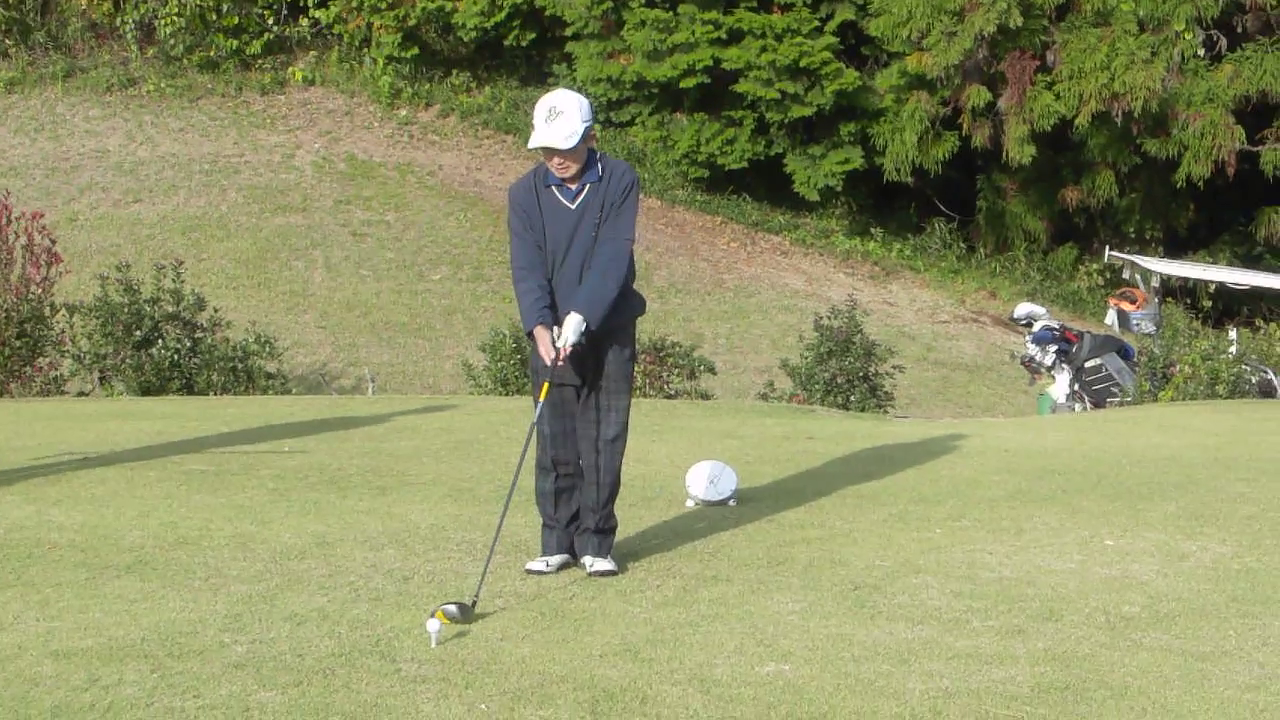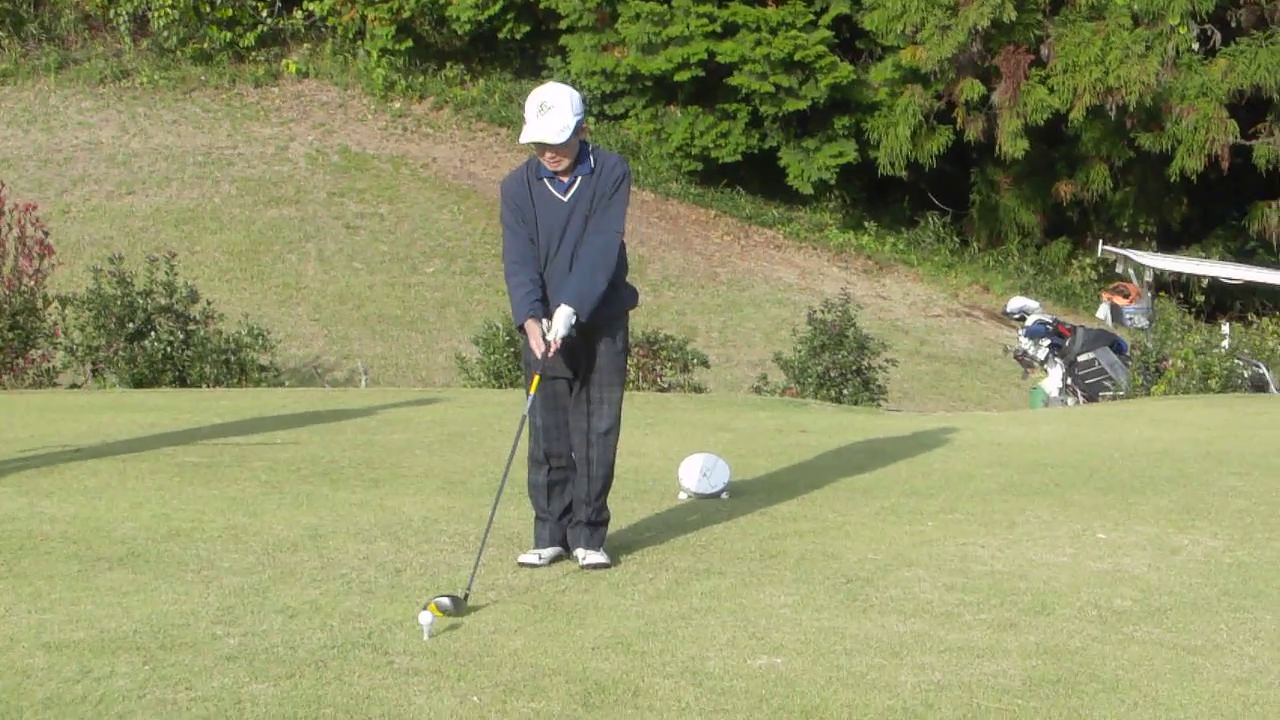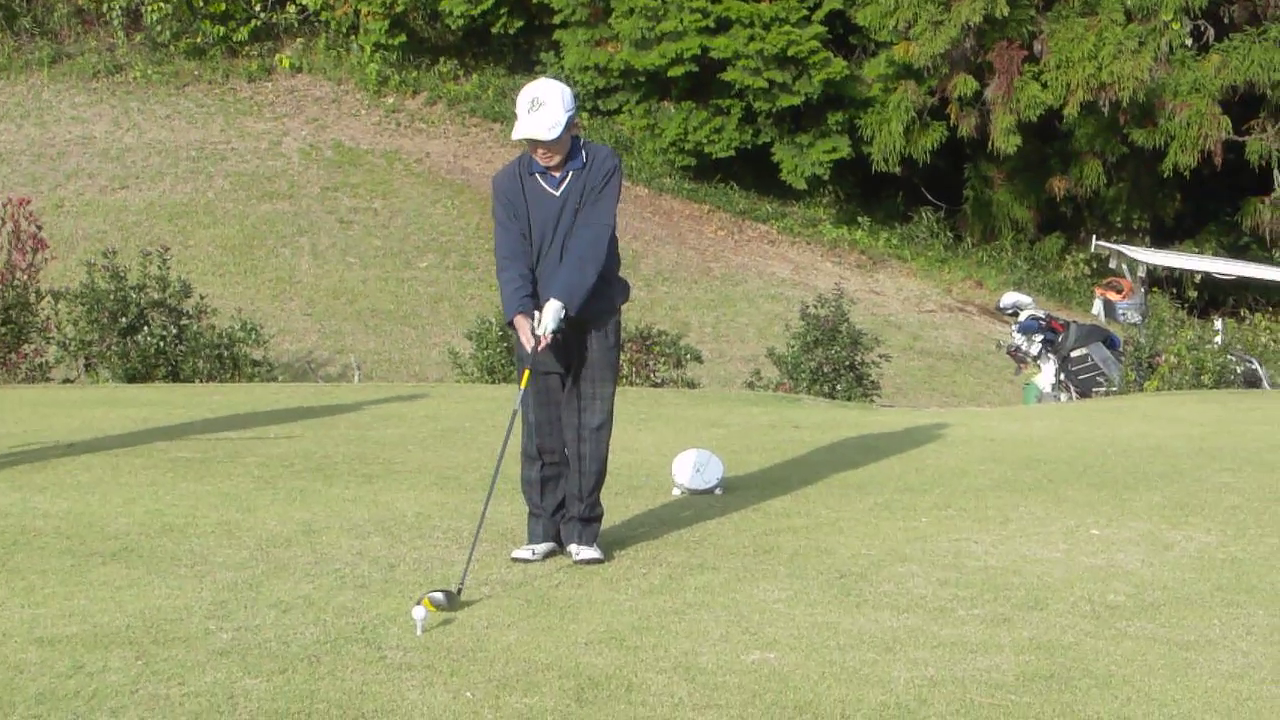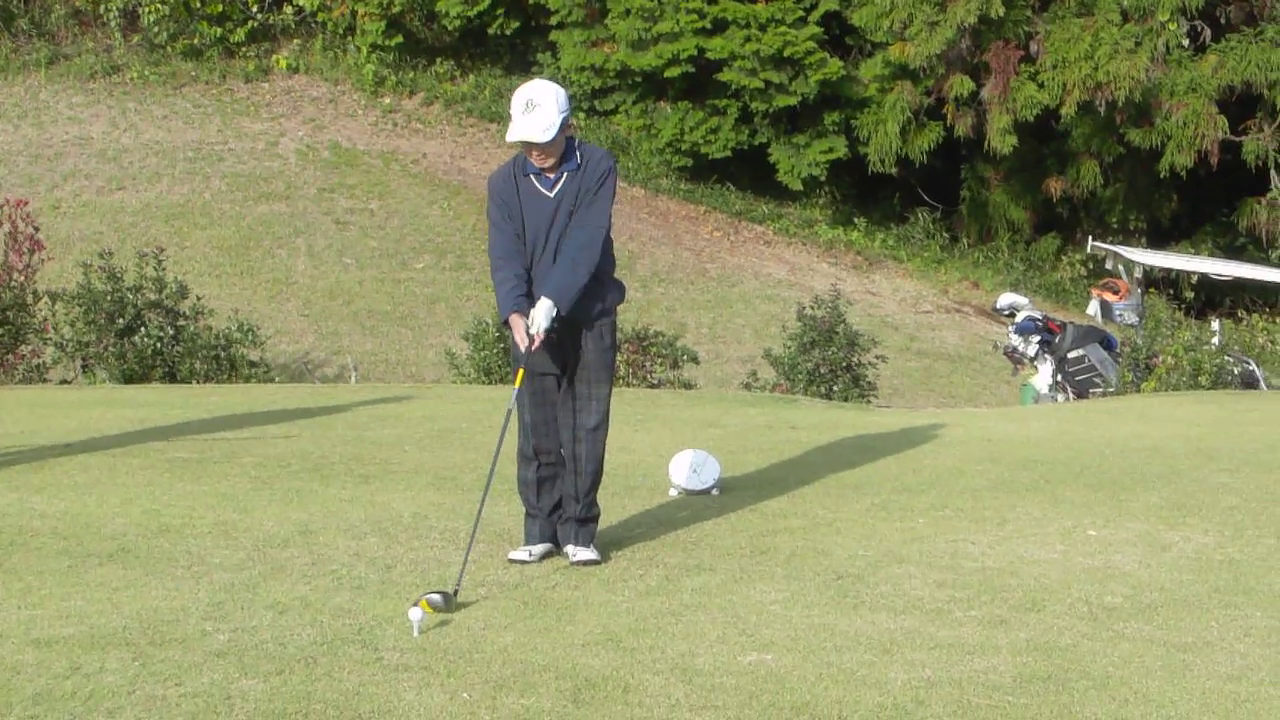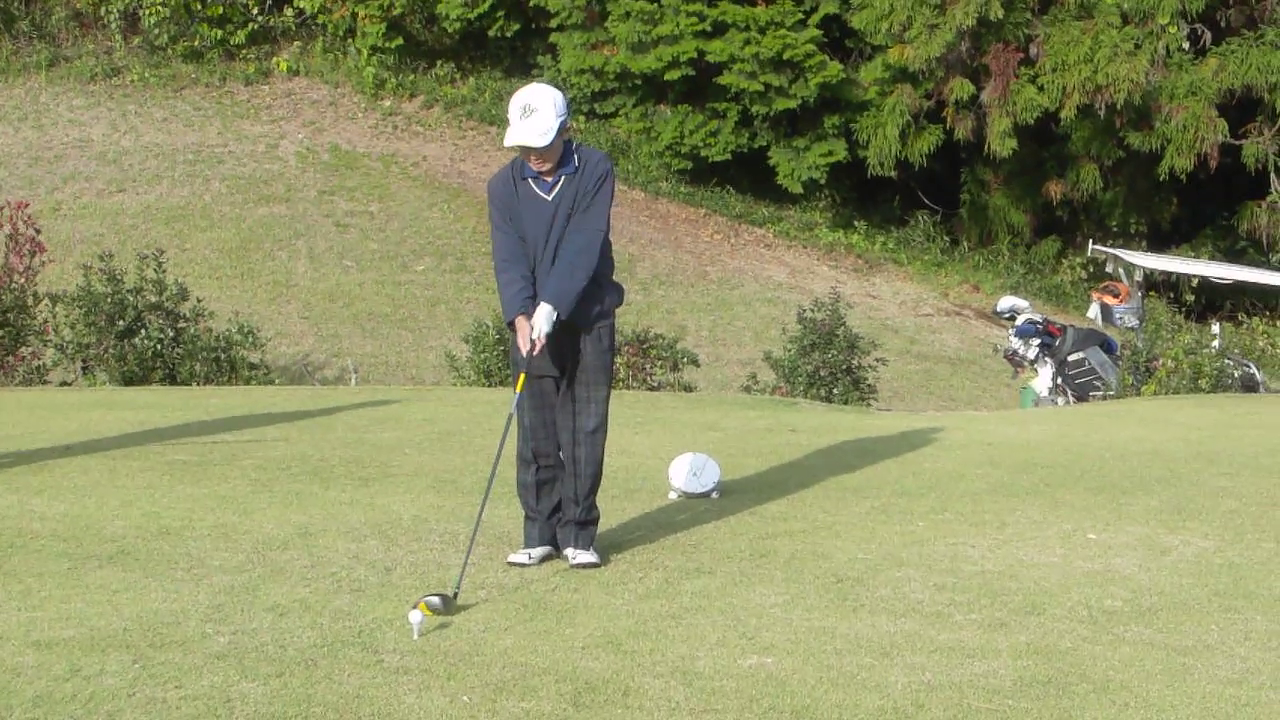
dt=0.1s
person 1, frame 1
left shoulder: (620, 181)
right shoulder: (525, 192)
left elbow: (612, 257)
right elbow: (527, 267)
left wrist: (581, 317)
right wrist: (539, 326)
left hip: (610, 332)
right hip: (552, 334)
left knee: (604, 440)
right knee: (555, 443)
left ankle: (595, 542)
right ankle: (558, 541)
person 1, frame 2
left shoulder: (612, 172)
right shoulder: (517, 185)
left elbow: (602, 248)
right elbow: (519, 260)
left wrist: (571, 309)
right wrist: (530, 320)
left hip: (602, 324)
right hip: (543, 327)
left knee: (596, 433)
right knee: (548, 436)
left ankle: (588, 535)
right ankle: (550, 534)
person 1, frame 3
left shoulder: (603, 166)
right shoulder: (510, 181)
left elbow: (590, 243)
right elbow: (511, 255)
left wrist: (559, 303)
right wrist: (520, 314)
left hip: (594, 318)
right hip: (536, 319)
left knee: (589, 429)
right knee: (541, 431)
left ankle: (581, 530)
right ankle: (543, 529)
person 1, frame 4
left shoulder: (597, 167)
right shoulder: (504, 181)
left elbow: (585, 244)
right elbow: (505, 255)
left wrist: (551, 302)
right wrist: (515, 313)
left hip: (589, 319)
right hip: (531, 320)
left knee: (585, 429)
right knee: (537, 432)
left ankle: (578, 530)
right ankle: (540, 529)
person 1, frame 5
left shoulder: (595, 170)
right shoulder: (503, 185)
left elbow: (582, 248)
right elbow: (509, 258)
left wrist: (552, 308)
right wrist: (521, 317)
left hip: (588, 321)
right hip: (532, 324)
left knee: (584, 432)
right knee: (536, 434)
left ankle: (577, 533)
right ankle: (540, 533)
